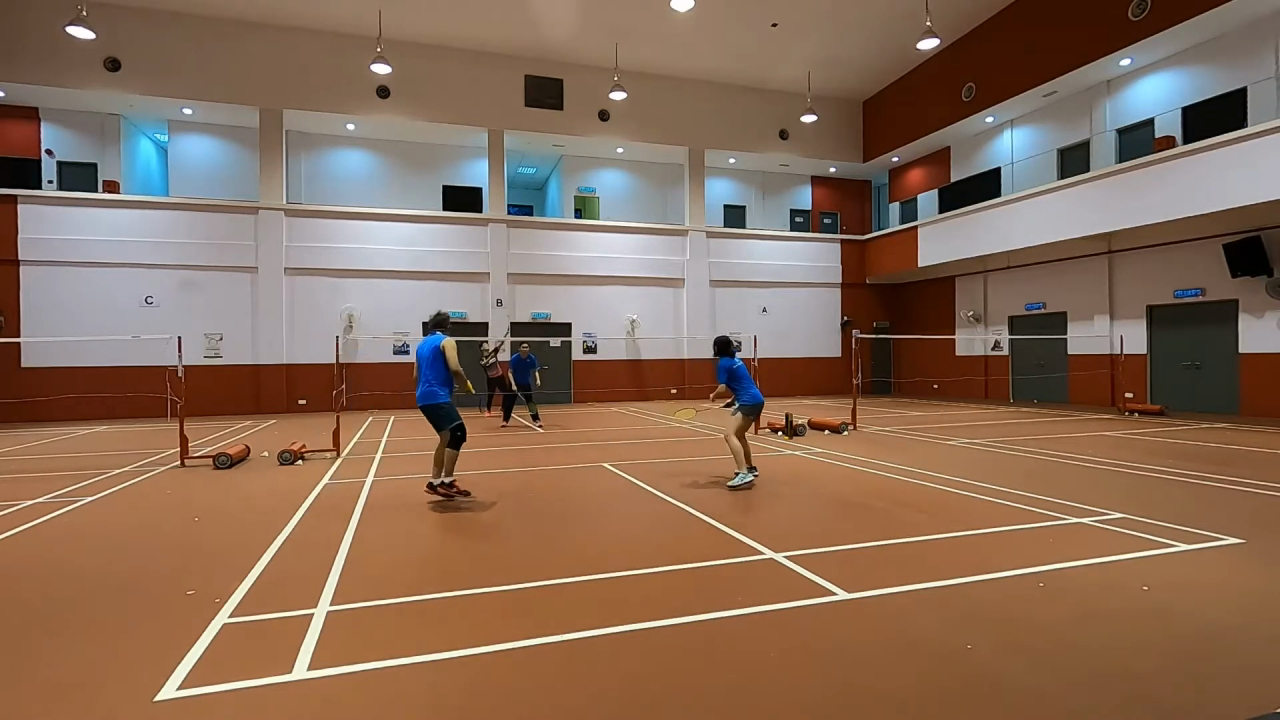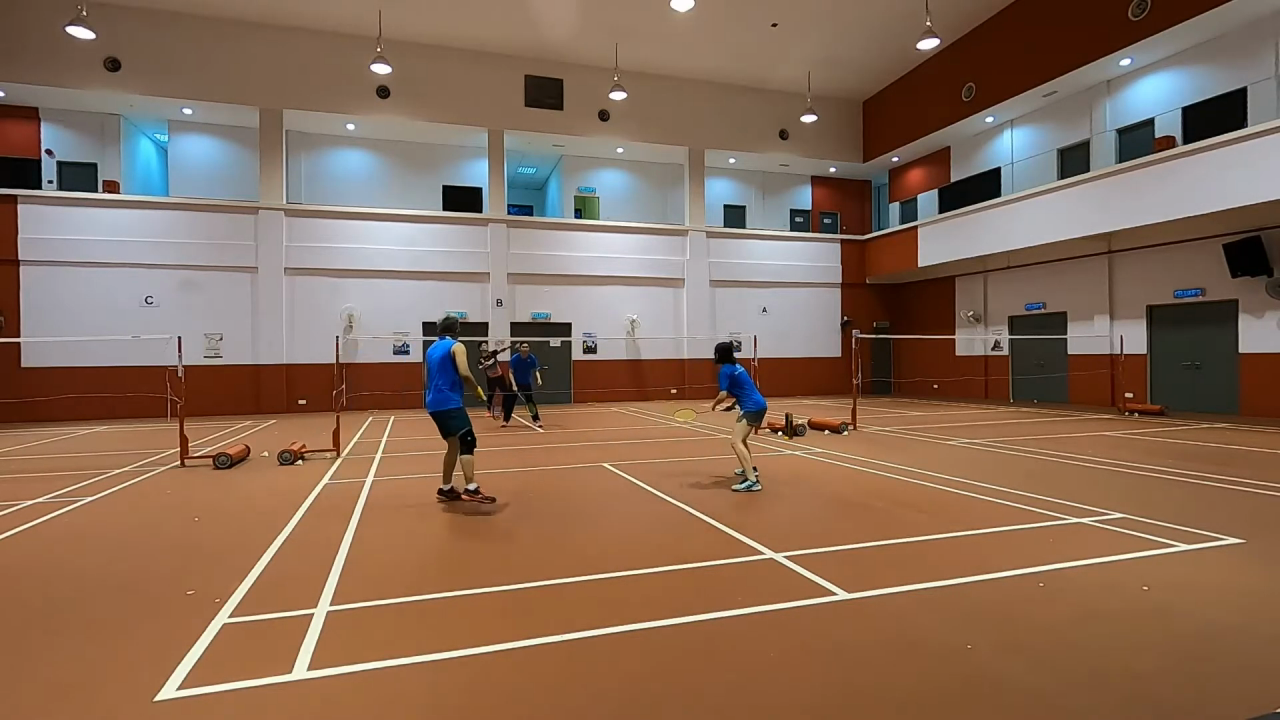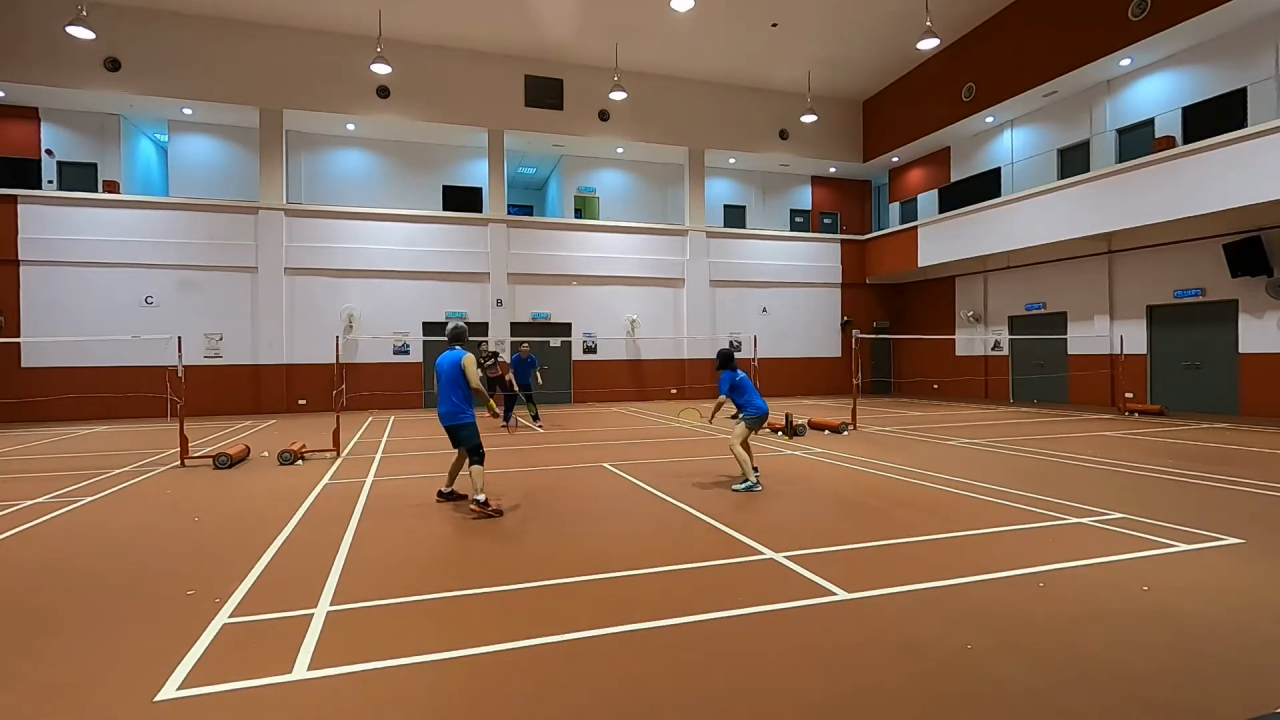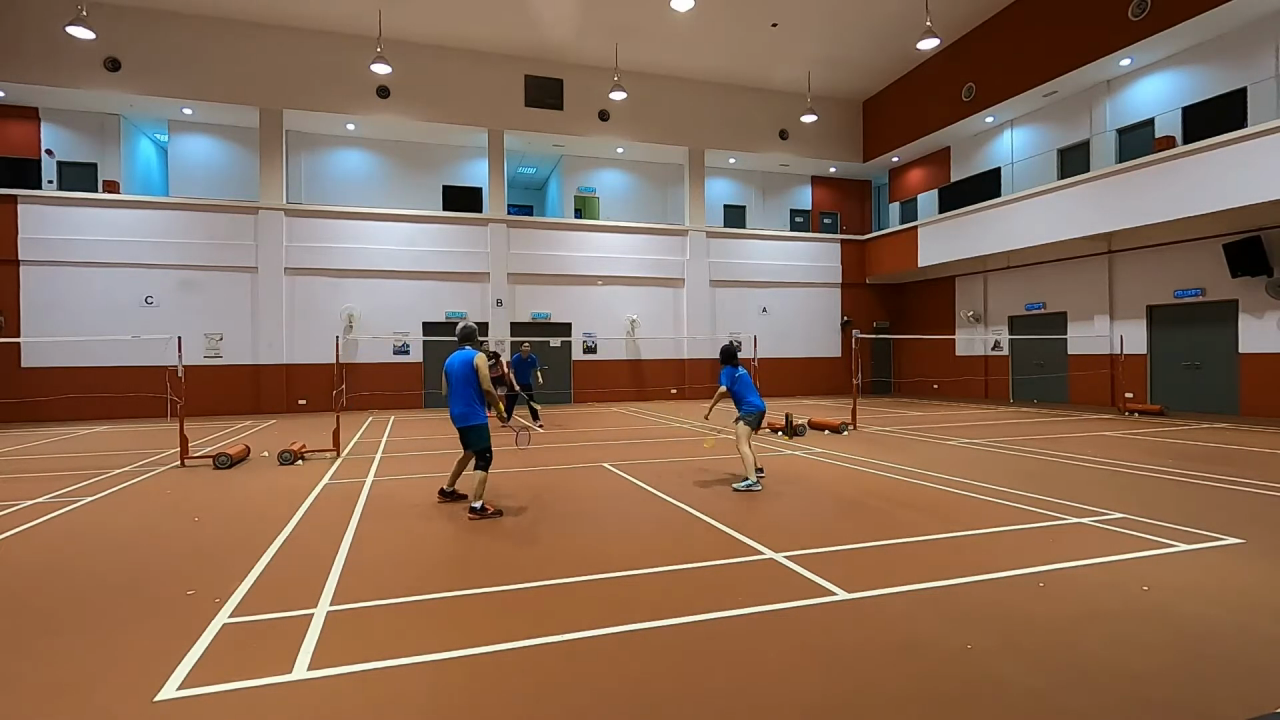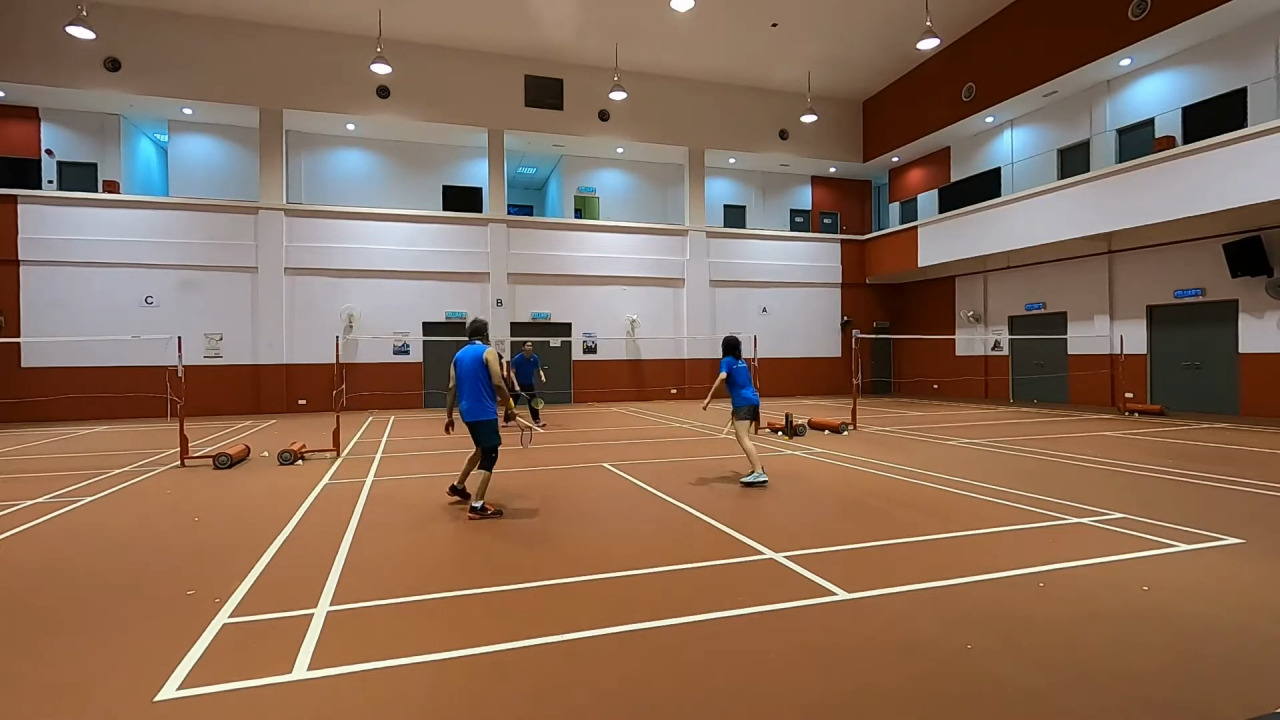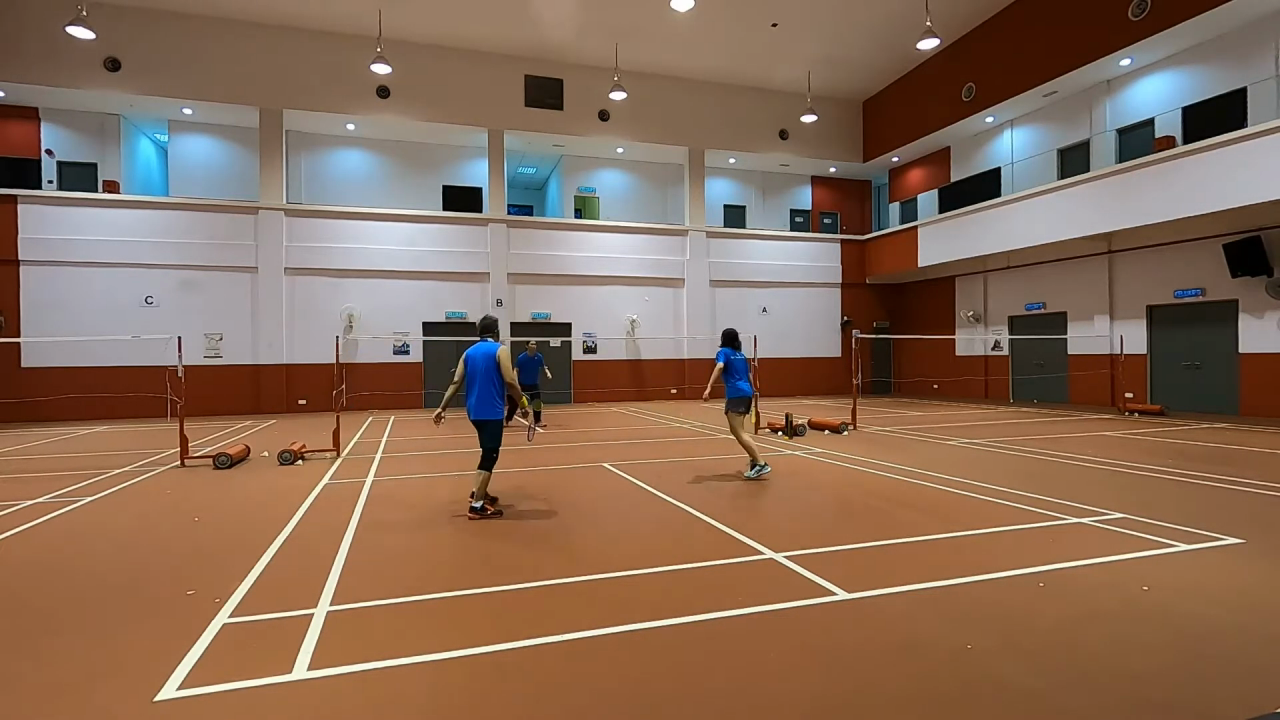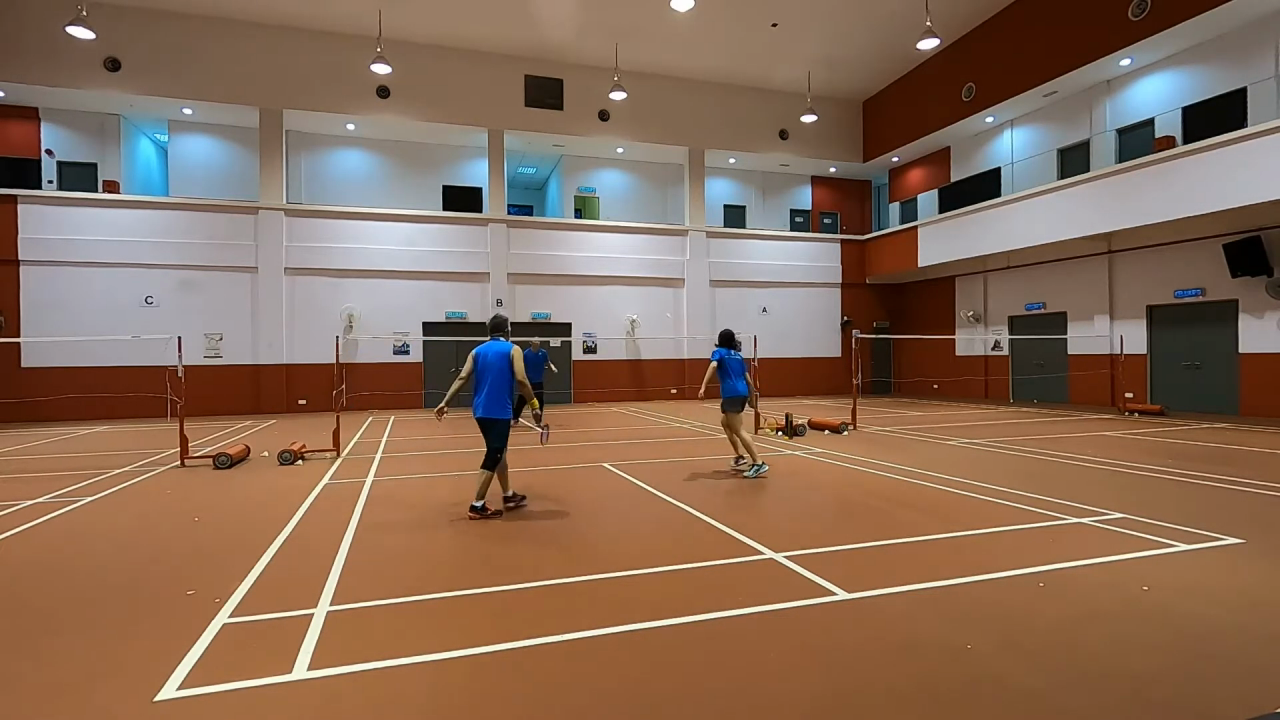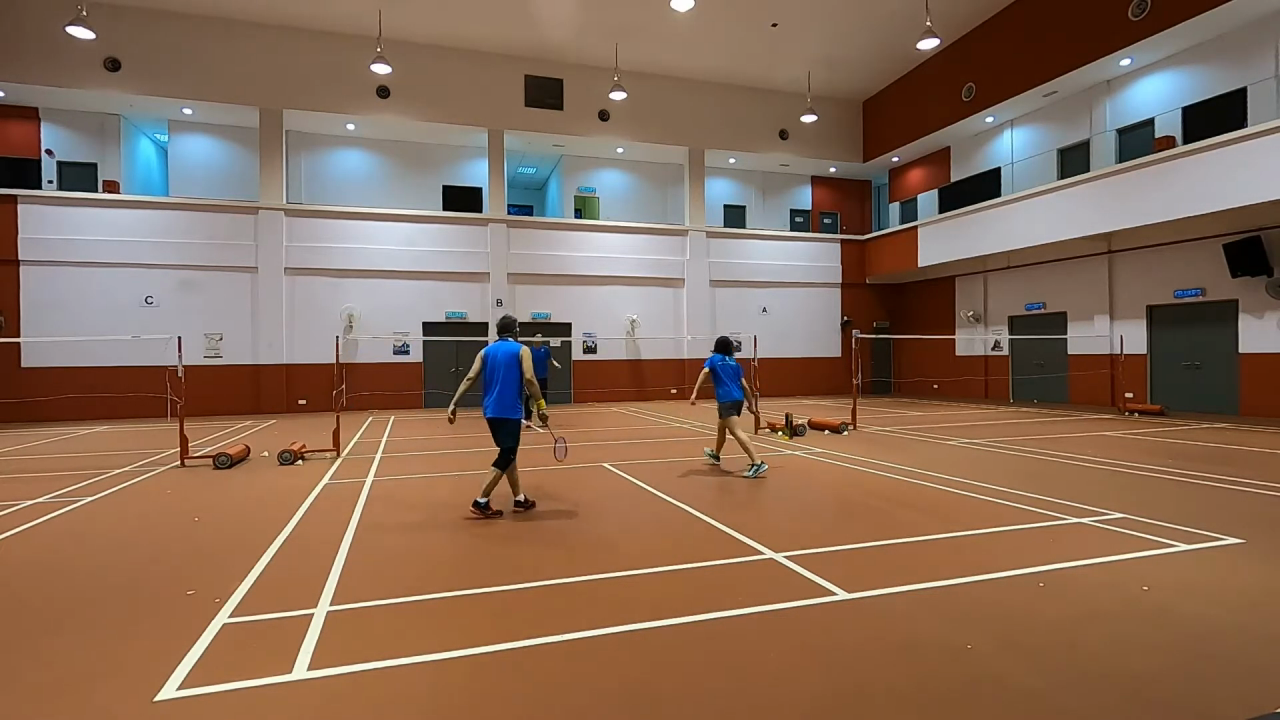
dt=0.1s
person 1, frame 1
left shoulder: (422, 345)
right shoulder: (446, 341)
left elbow: (416, 374)
right elbow: (454, 368)
right wrist: (467, 386)
left hip: (425, 398)
right hip: (437, 397)
left knee: (447, 437)
right knee: (458, 433)
left ankle: (436, 482)
right ankle: (446, 481)
person 1, frame 2
left shoulder: (431, 350)
right shoulder: (456, 346)
right elbow: (464, 374)
right wrist: (479, 391)
left hip: (435, 405)
right hip: (450, 403)
left knee: (454, 444)
right knee: (467, 442)
left ankle: (446, 489)
right ankle: (471, 489)
person 1, frame 3
left shoulder: (440, 360)
right shoulder: (466, 357)
right elbow: (475, 386)
right wrist: (491, 404)
left hip: (446, 415)
right hip: (461, 415)
left knee: (464, 452)
right knee: (477, 454)
left ankle: (446, 491)
right ankle: (479, 500)
person 1, frame 4
left shoulder: (449, 361)
right shoulder: (478, 357)
left elbow: (446, 392)
right elbow: (487, 388)
right wrist: (499, 410)
left hip: (458, 415)
right hip: (475, 416)
left knee: (469, 453)
right knee: (484, 457)
left ankle: (447, 489)
right ankle: (476, 506)
person 1, frame 5
left shoulder: (458, 355)
right shoulder: (488, 352)
left elbow: (452, 387)
right elbow: (498, 383)
left wrist: (449, 415)
right wrist: (509, 406)
left hip: (468, 411)
right hip: (484, 411)
left knee: (481, 450)
right knee: (489, 456)
left ankle: (458, 486)
right ankle: (477, 506)
person 1, frame 6
left shoulder: (468, 353)
right shoulder: (501, 350)
left elbow: (455, 383)
right elbow: (509, 381)
left wrist: (442, 408)
right wrist: (523, 403)
left hip: (475, 411)
right hip: (491, 411)
left knee: (489, 451)
right knee: (489, 456)
left ankle: (478, 492)
right ankle: (476, 506)
person 1, frame 7
left shoulder: (477, 351)
right shoulder: (513, 350)
left elbow: (462, 378)
right elbow: (521, 380)
left wrist: (445, 403)
right wrist: (535, 405)
left hip: (481, 410)
right hip: (500, 410)
left knee: (499, 452)
right knee: (494, 456)
left ankle: (509, 496)
right ankle: (478, 506)
person 1, frame 8
left shoulder: (486, 351)
right shoulder: (521, 349)
left elbow: (469, 379)
right elbow: (529, 379)
left wrist: (454, 405)
right wrist: (541, 405)
left hip: (491, 411)
right hip: (509, 411)
left knee: (508, 453)
right knee: (505, 460)
left ankle: (519, 499)
right ankle: (481, 502)
person 2, frame 1
left shoulder: (723, 364)
right shoulder: (735, 360)
left elbow: (722, 389)
left wrist: (713, 396)
right wrist: (734, 398)
left hip: (749, 402)
right hip: (756, 400)
left knee: (729, 435)
right knee: (738, 433)
left ankle: (743, 474)
right ankle: (750, 467)
person 2, frame 2
left shoulder: (724, 370)
right shoulder: (736, 367)
left elbow: (723, 396)
left wrist: (713, 405)
right wrist: (735, 402)
left hip: (752, 407)
right hip: (759, 405)
left knee: (736, 442)
right knee: (739, 435)
left ankle: (752, 480)
right ankle: (749, 468)
person 2, frame 3
left shoulder: (725, 376)
right shoulder: (738, 372)
left elbow: (722, 400)
left wrist: (712, 414)
right wrist: (739, 410)
left hip: (753, 412)
right hip: (761, 409)
left knee: (734, 444)
right knee: (740, 438)
left ankle: (752, 481)
right ankle: (752, 469)
person 2, frame 4
left shoulder: (726, 371)
right shoulder: (741, 369)
left elbow: (722, 390)
left wrist: (709, 408)
left hip: (750, 410)
right hip: (759, 407)
left knee: (741, 444)
right knee: (743, 440)
left ankle: (752, 480)
right ankle: (758, 469)
person 2, frame 5
left shoulder: (726, 361)
right shoulder: (742, 362)
left elbow: (722, 378)
left wrist: (708, 398)
left hip: (743, 403)
right hip: (752, 401)
left knee: (743, 439)
right knee: (743, 435)
left ankle: (759, 473)
right ankle: (757, 469)
person 2, frame 6
left shoulder: (723, 352)
right shoulder: (741, 355)
left elbow: (719, 367)
left wrist: (708, 388)
right wrist: (751, 397)
left hip: (736, 395)
right hip: (746, 394)
left knee: (739, 433)
right knee: (736, 430)
left ankle: (760, 464)
right ankle: (754, 461)
person 2, frame 7
left shoulder: (718, 352)
right shoulder: (738, 356)
left elbow: (713, 366)
right elbow: (748, 379)
left wrist: (703, 387)
right wrist: (752, 399)
left hip: (731, 394)
right hip: (742, 393)
left knee: (738, 431)
right knee: (725, 422)
left ankle: (758, 463)
right ankle: (739, 456)
person 2, frame 8
left shoulder: (713, 359)
right shoulder: (734, 362)
left elbow: (705, 372)
right elbow: (745, 386)
left wrist: (695, 393)
right wrist: (751, 405)
left hip: (727, 400)
right hip: (738, 399)
left knee: (737, 432)
right knee: (721, 426)
left ankle: (757, 463)
right ankle: (715, 454)
